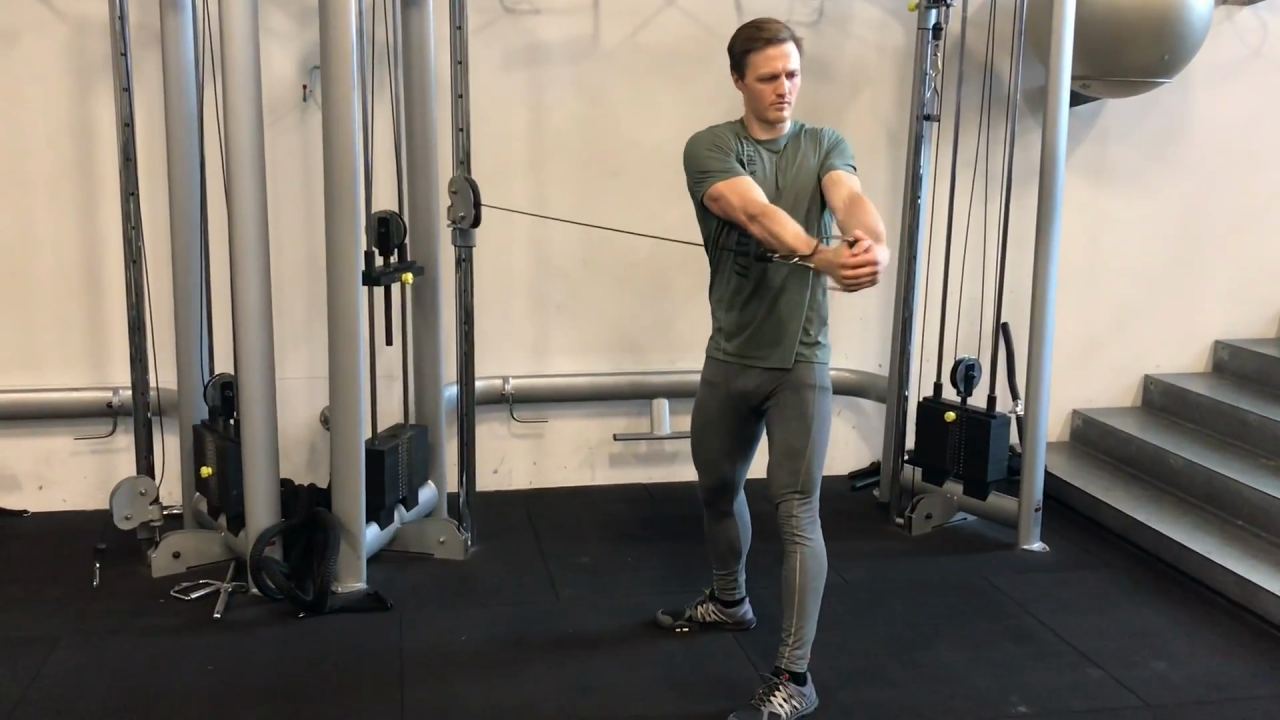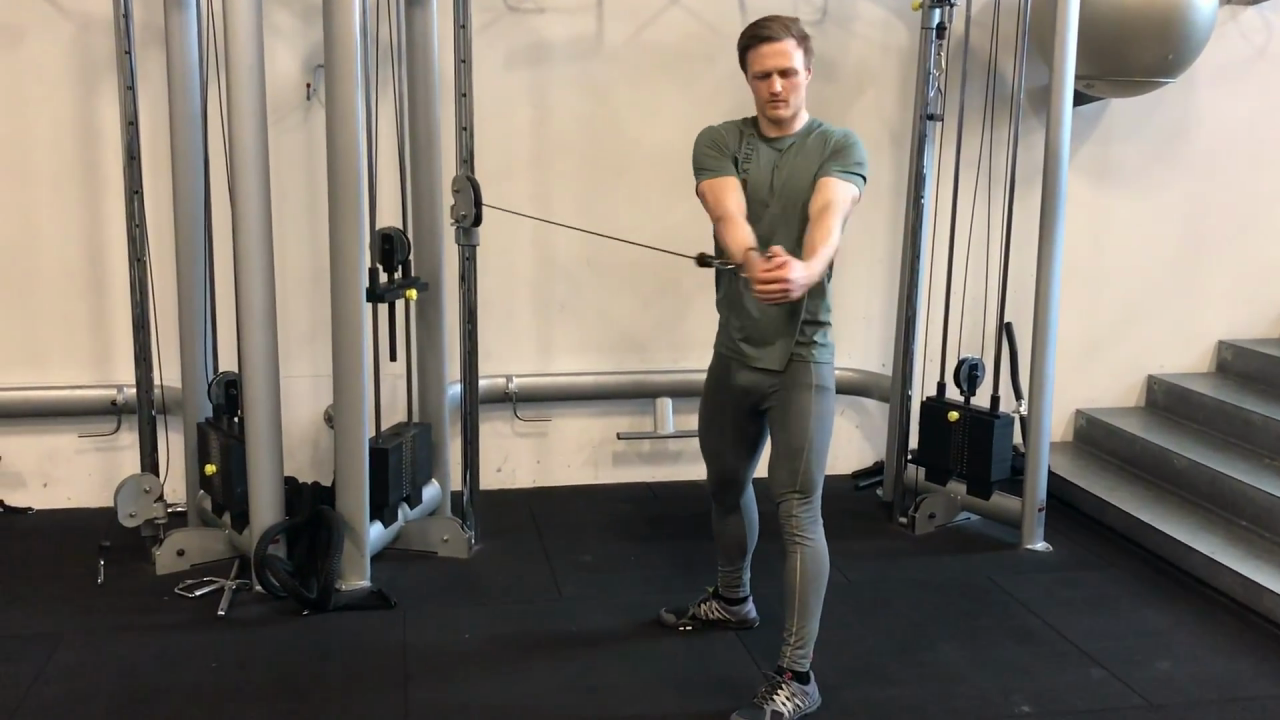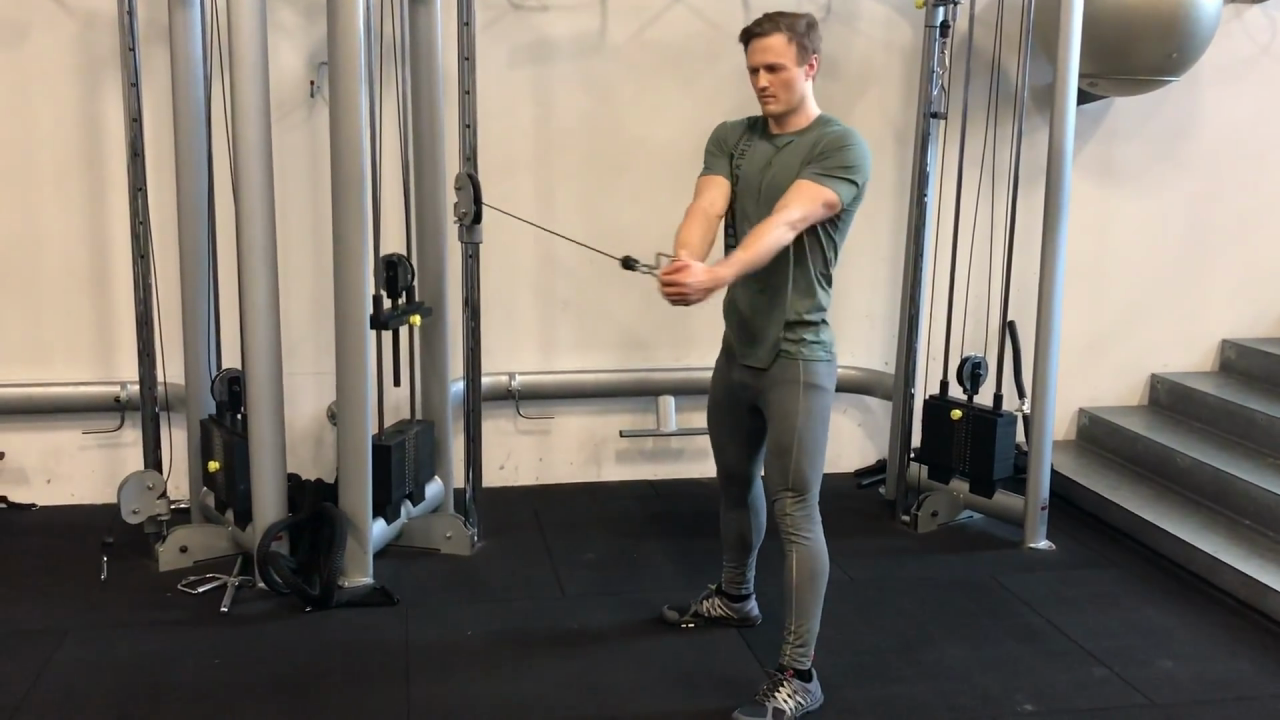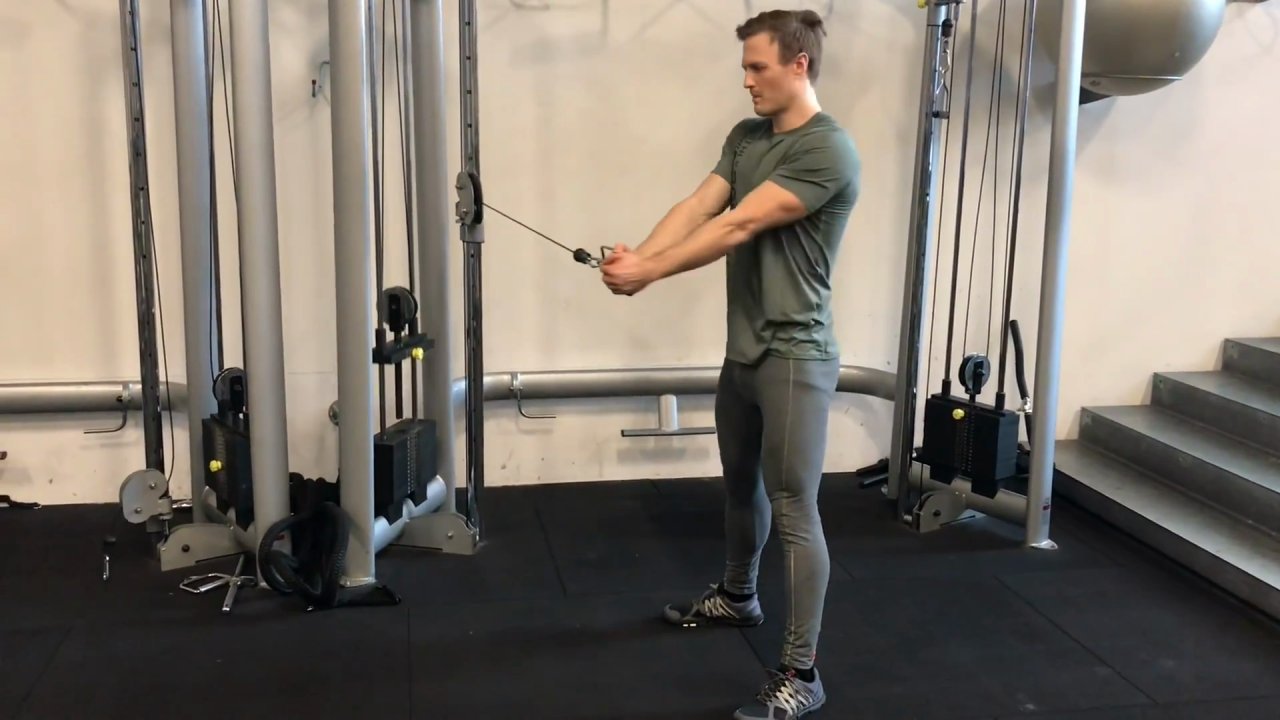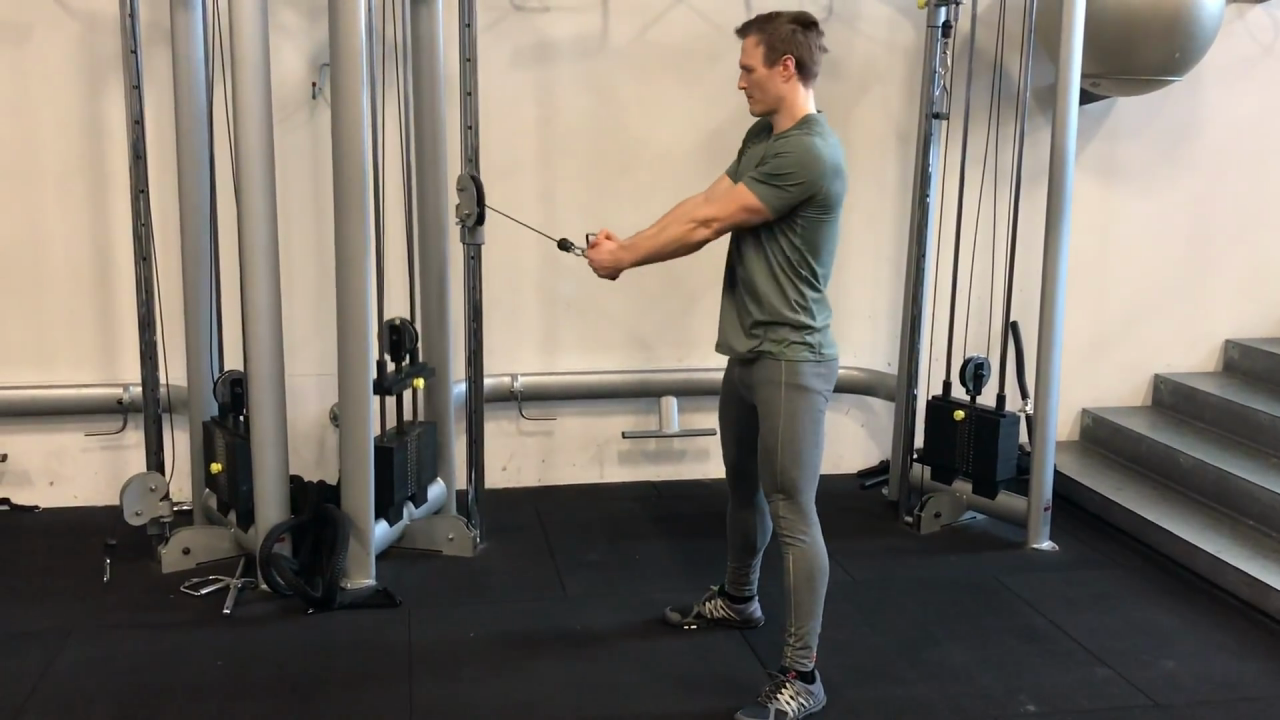
dt=0.3s
person 1, frame 1
left shoulder: (826, 146)
right shoulder: (709, 148)
left elbow: (852, 202)
right elbow: (759, 215)
left wrist: (873, 246)
right wrist: (824, 257)
left hip: (799, 358)
right hip: (730, 356)
left knee: (796, 513)
right knee: (717, 490)
right ankle: (727, 600)
person 1, frame 2
left shoulder: (840, 148)
right shoulder: (718, 142)
left elbow: (827, 216)
right elbow: (730, 216)
left wrist: (805, 270)
right wrist: (754, 262)
left hip: (801, 358)
right hip: (733, 353)
left knee: (797, 513)
right knee: (726, 486)
right ankle: (732, 599)
person 1, frame 3
left shoulder: (841, 147)
right shoulder: (730, 137)
left elbow: (784, 224)
right elbow: (707, 209)
left wrist: (715, 276)
right wrist: (684, 262)
left hip: (796, 356)
right hip: (738, 347)
left knee: (795, 510)
right knee: (736, 484)
right ankle: (734, 596)
person 1, frame 4
left shoulder: (828, 149)
right shoulder: (745, 138)
left elbow: (739, 227)
right elbow: (699, 206)
left wrist: (651, 272)
right wrist: (638, 254)
left hip: (794, 358)
right hip: (742, 349)
left knee: (793, 511)
right knee: (741, 486)
right ankle: (737, 595)
person 1, frame 5
left shoulder: (807, 153)
right shoulder: (763, 138)
left elbow: (707, 226)
right elbow: (701, 202)
left wrist: (623, 257)
right wrist: (627, 243)
left hip: (791, 361)
right hip: (749, 352)
left knee: (792, 514)
right knee: (743, 488)
right ankle: (737, 598)
